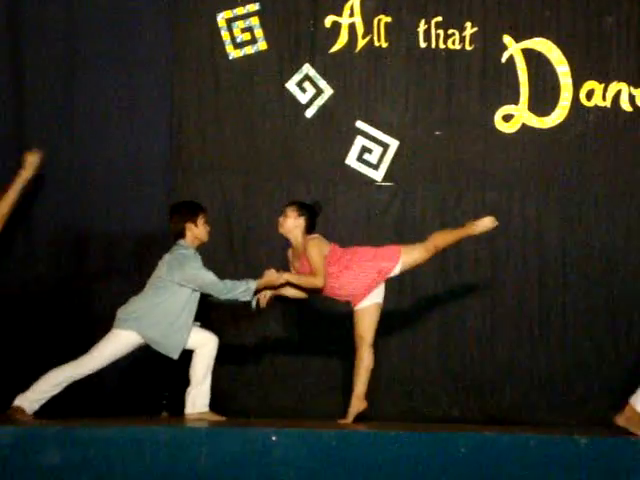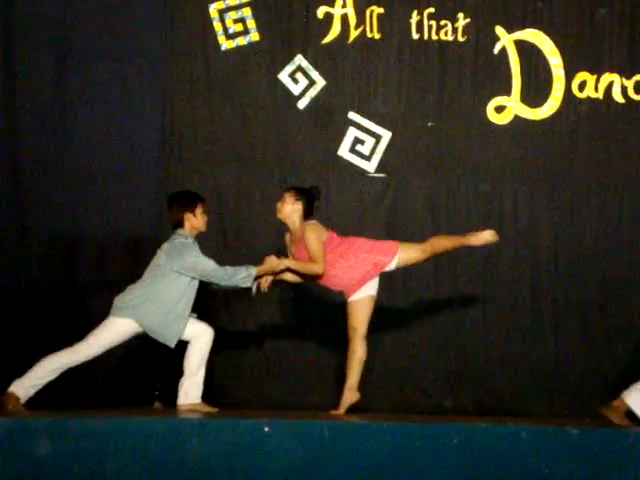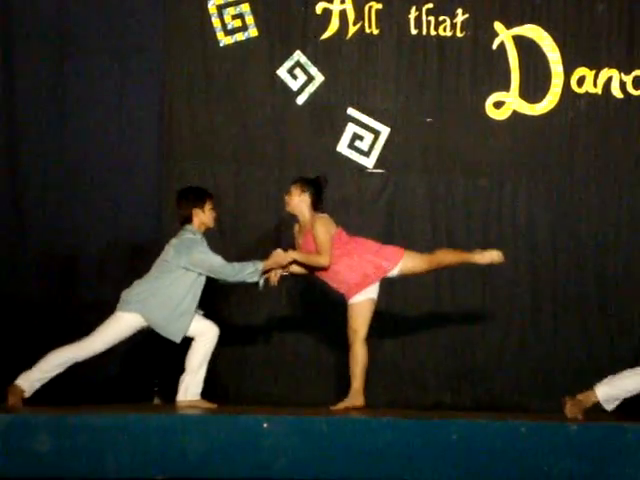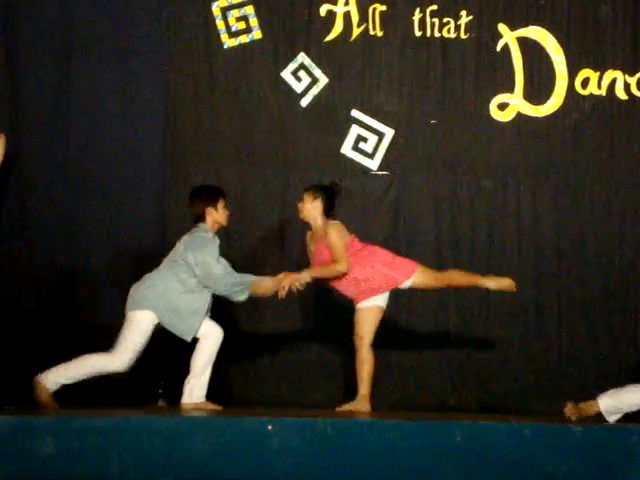
dt=0.2s
person 1, frame 1
left shoulder: (186, 257)
right shoulder: (183, 260)
left elbow: (213, 289)
right elbow: (219, 288)
left wrist: (256, 290)
right wrist: (261, 283)
left hip: (161, 326)
right hip: (136, 324)
left knee: (208, 341)
right knee: (84, 365)
left ankle: (196, 407)
right ankle: (23, 405)
person 1, frame 2
left shoulder: (183, 246)
right shoulder: (182, 249)
left elbow: (212, 277)
right elbow: (219, 275)
left wrist: (256, 275)
right wrist: (261, 269)
left hip: (157, 314)
right hip: (133, 313)
left knee: (203, 332)
right knee: (79, 352)
left ankle: (189, 398)
person 1, frame 3
left shoulder: (191, 242)
right shoulder: (191, 245)
left elbow: (221, 271)
right elbow: (227, 271)
left wrist: (263, 269)
right wrist: (267, 264)
left hip: (163, 309)
right hip: (139, 307)
left knee: (209, 330)
right knee: (86, 347)
left ankle: (188, 395)
right ankle: (22, 385)
person 1, frame 4
left shoulder: (204, 240)
right shoulder: (202, 242)
left elbow: (226, 275)
right elbow: (220, 282)
left wrist: (266, 281)
right wrist: (254, 287)
left hip: (172, 306)
right hip: (149, 302)
left knee: (214, 332)
right knee: (120, 360)
left ankle: (193, 397)
right ankle: (47, 382)
person 2, frame 1
left shoulder: (313, 244)
right shoulder: (292, 254)
left elbow: (320, 281)
right elbow: (302, 290)
left wrist: (286, 276)
right wrist: (274, 290)
left hip: (373, 266)
right hip: (362, 290)
left knee: (427, 247)
right knee: (363, 342)
left ankle: (469, 228)
right ankle: (357, 401)
person 2, frame 2
left shoulder: (310, 229)
right shoulder: (290, 238)
left elbow: (319, 268)
right elbow: (303, 275)
left wrist: (287, 262)
right wrist: (276, 274)
left hip: (369, 259)
right hip: (356, 282)
left knee: (425, 248)
right knee: (356, 333)
left ankle: (469, 238)
right ankle: (350, 392)
person 2, frame 3
left shoulder: (320, 222)
right shoulder: (298, 229)
left elbow: (324, 260)
right elbow: (309, 266)
left wrist: (293, 254)
right wrist: (285, 267)
left hip: (372, 262)
right hip: (357, 283)
left knee: (430, 260)
right knee: (356, 336)
left ankle: (475, 256)
right ankle: (356, 394)
person 2, frame 4
left shoulder: (333, 229)
right shoulder: (311, 236)
left elbow: (342, 266)
right elbow: (320, 271)
left wrist: (307, 273)
right wrist: (295, 277)
left hip: (382, 270)
right hip: (366, 291)
left knee: (442, 278)
right knee: (361, 341)
left ankle: (486, 281)
right ankle: (363, 400)
